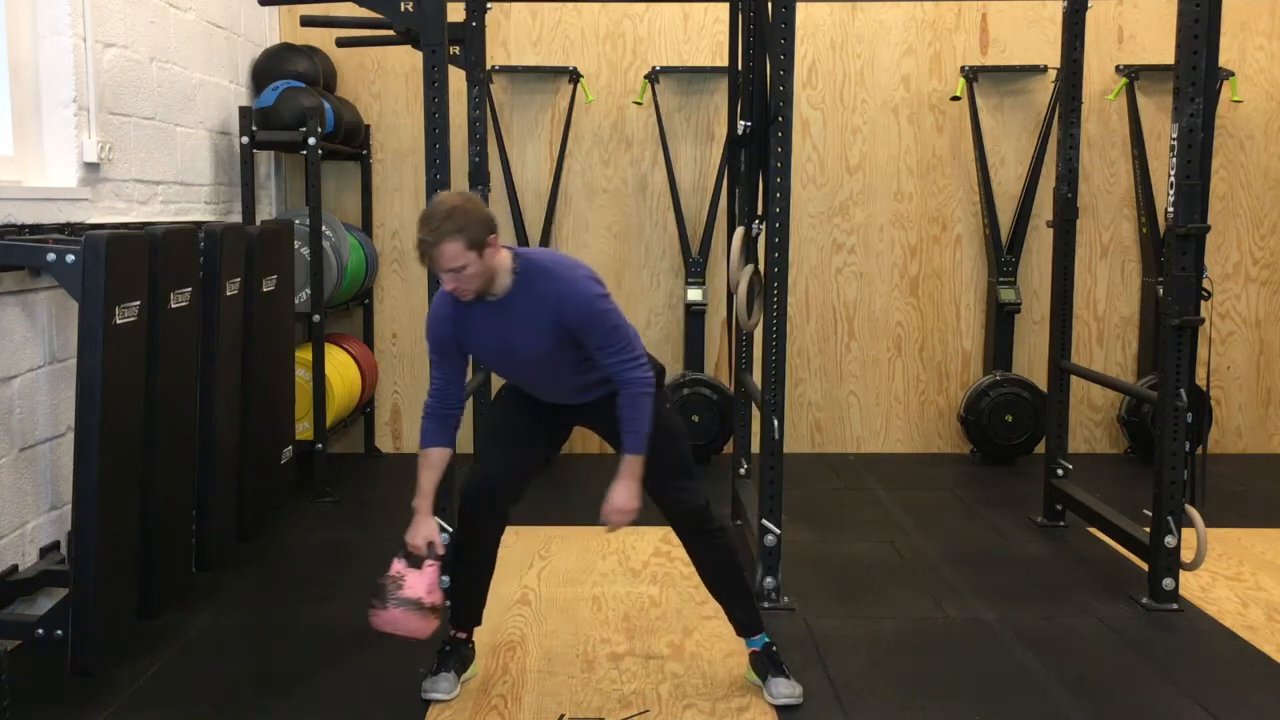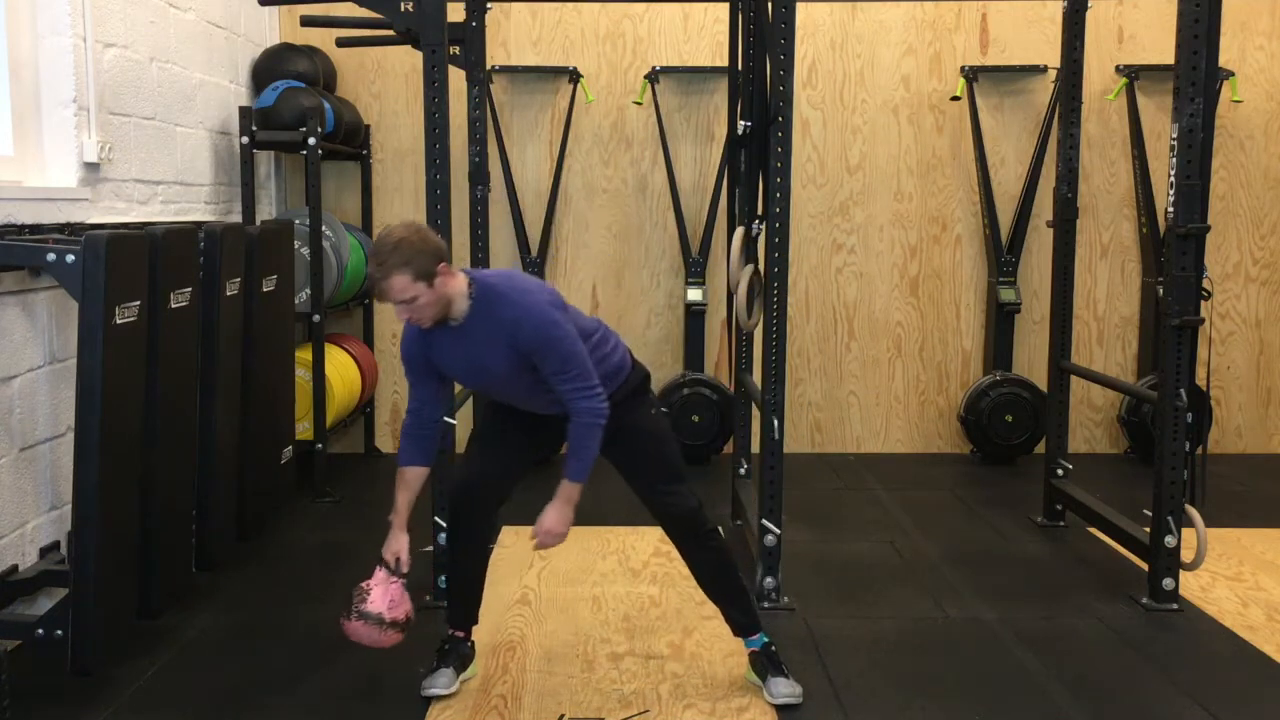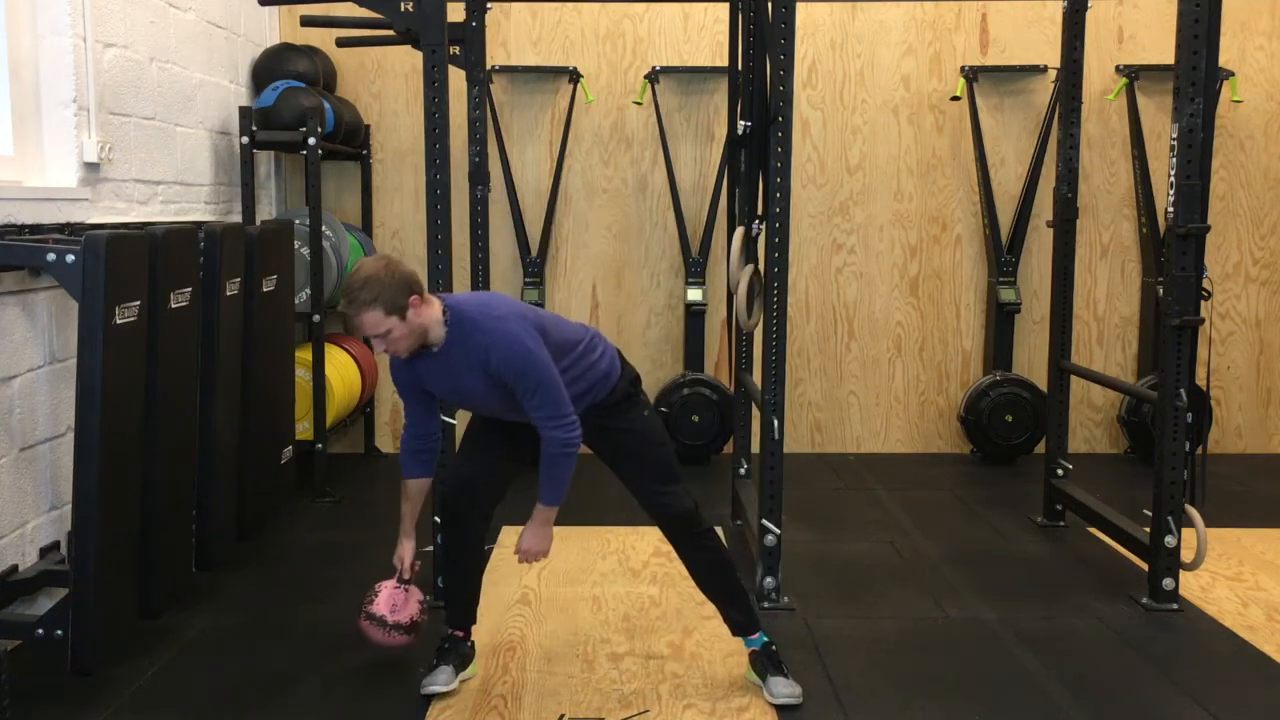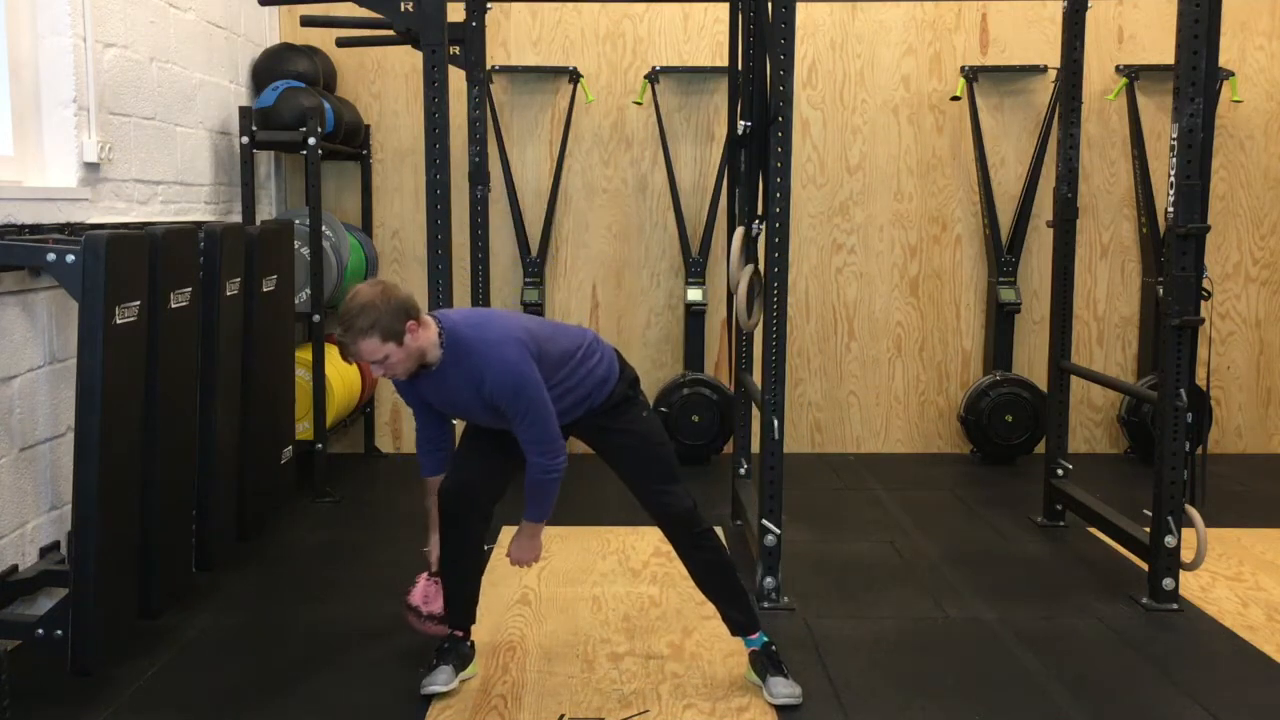
dt=0.2s
person 1, frame 1
left shoulder: (565, 284)
right shoulder: (448, 311)
left elbow: (636, 374)
right elbow: (442, 408)
left wrist: (629, 477)
right wrist: (423, 510)
left hip: (615, 391)
right hip: (534, 400)
left knee: (686, 508)
right knee: (480, 498)
left ankle: (759, 646)
right ankle: (460, 641)
person 1, frame 2
left shoulder: (523, 306)
right shoulder: (420, 337)
left elbow: (589, 404)
right elbow: (421, 428)
left wrist: (565, 503)
right wrist: (399, 526)
left hip: (612, 397)
right hip: (524, 407)
left knee: (679, 513)
right knee: (468, 498)
left ankle: (758, 645)
right ankle: (458, 641)
person 1, frame 3
left shoulder: (500, 331)
right shoulder: (409, 359)
left elbow: (563, 432)
right elbow: (420, 443)
left wrist: (542, 522)
right wrist: (406, 533)
left hip: (603, 398)
left knee: (675, 512)
right knee: (460, 498)
left ankle: (757, 645)
right ankle: (458, 641)
person 1, frame 4
left shoulder: (496, 354)
right shoulder: (411, 367)
left elbow: (547, 456)
right elbow: (434, 444)
left wrist: (530, 532)
right wrist: (437, 528)
left hip: (601, 396)
left knee: (675, 511)
right knee: (460, 499)
left ankle: (757, 645)
right ankle: (458, 641)
